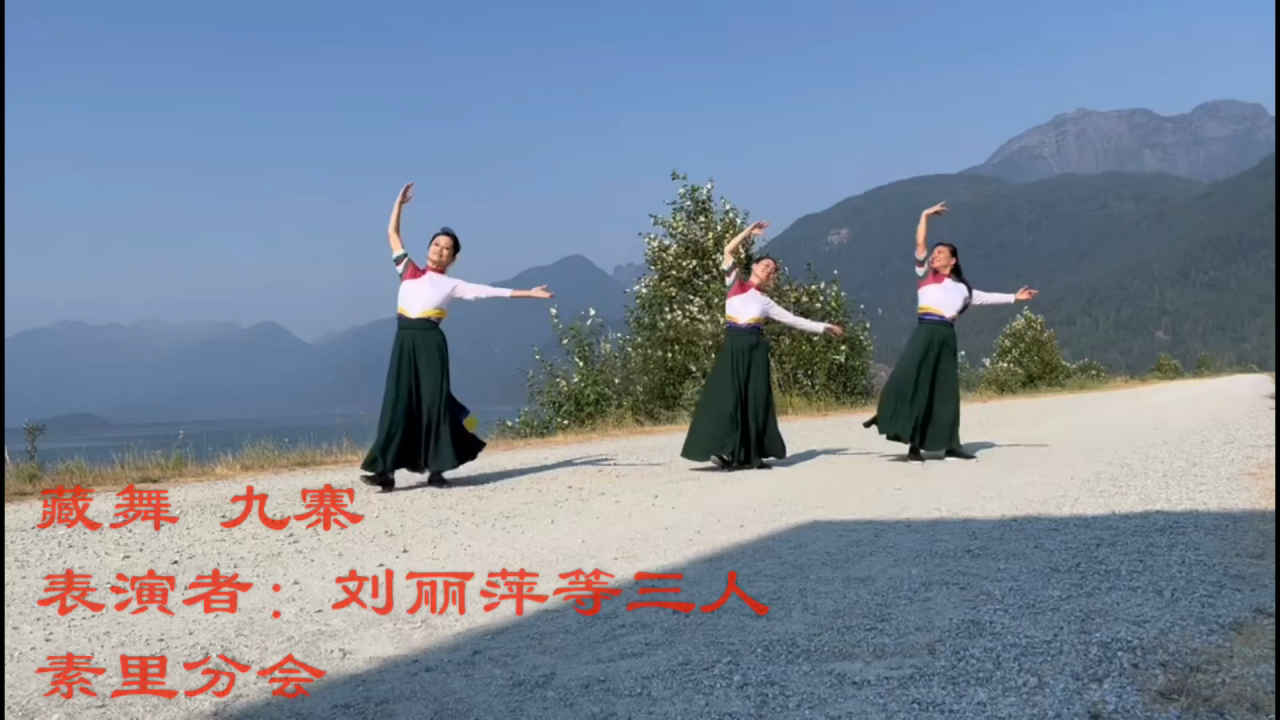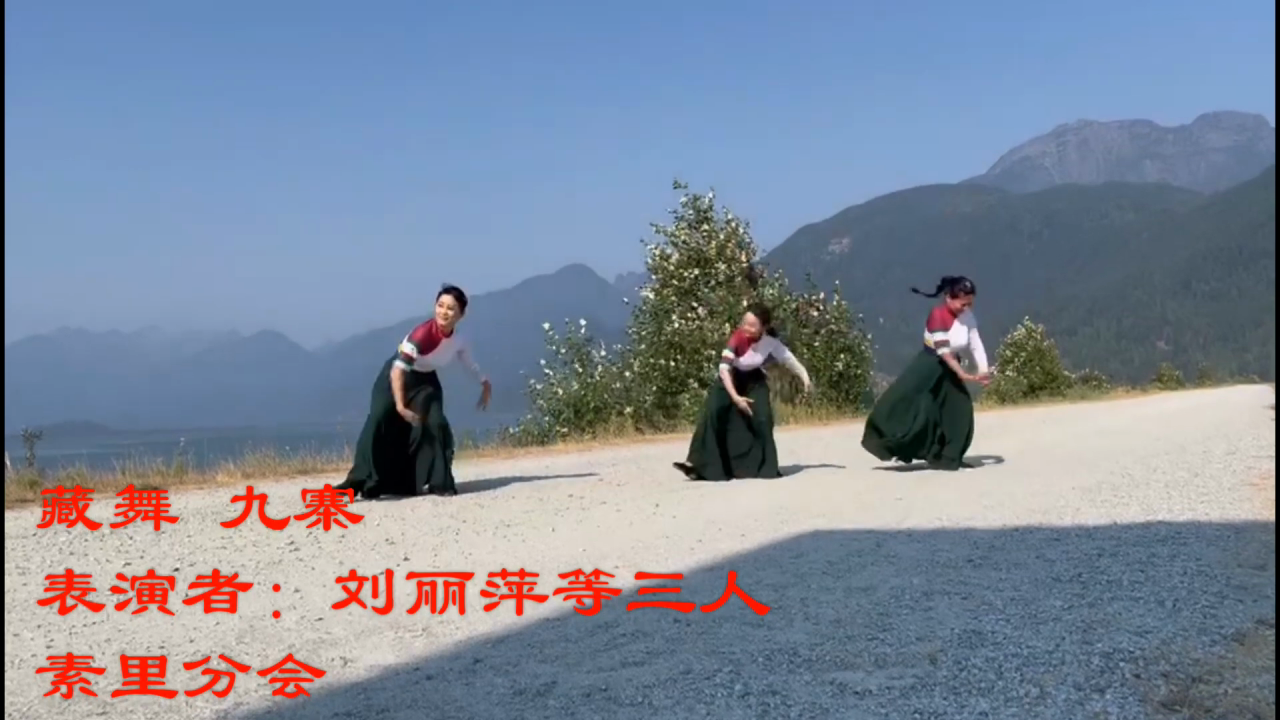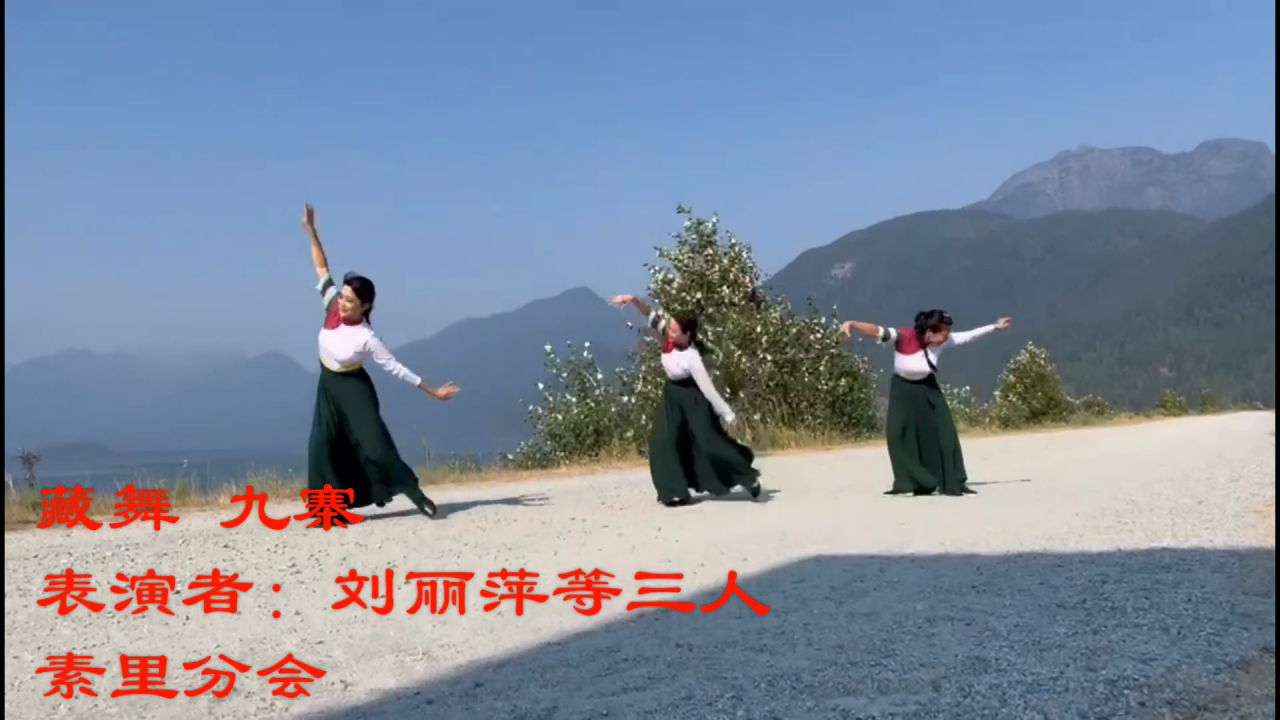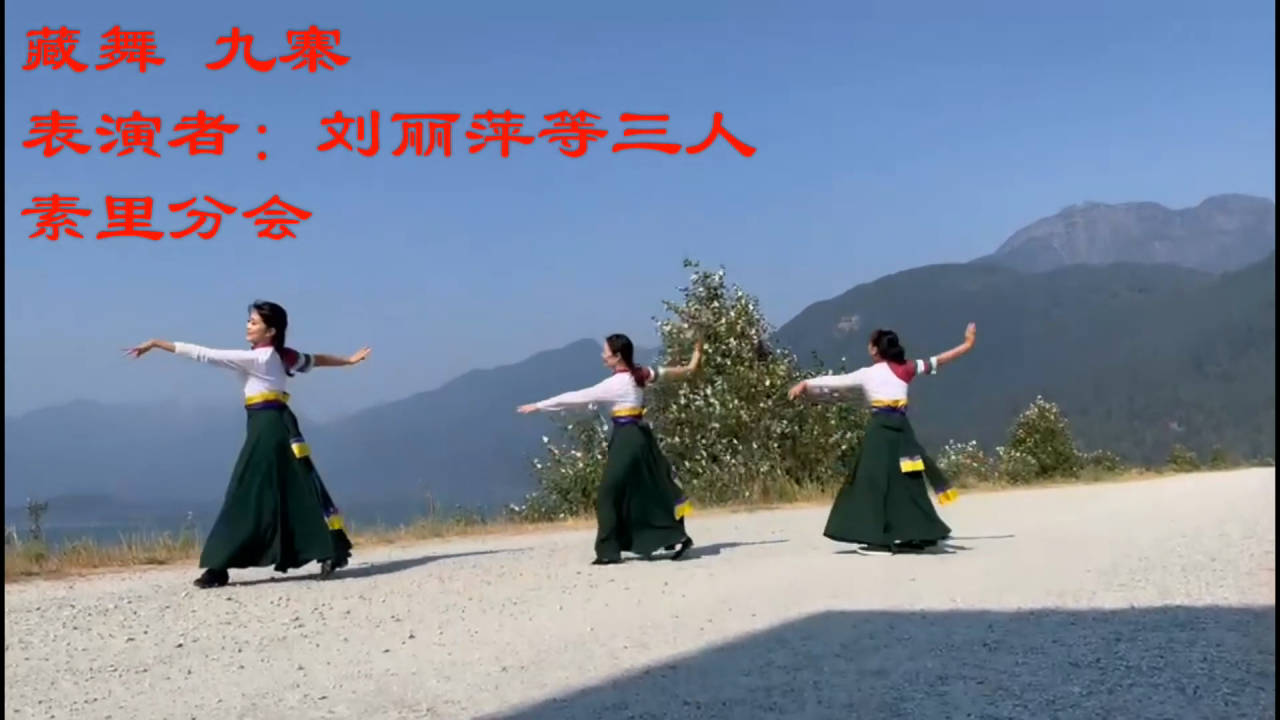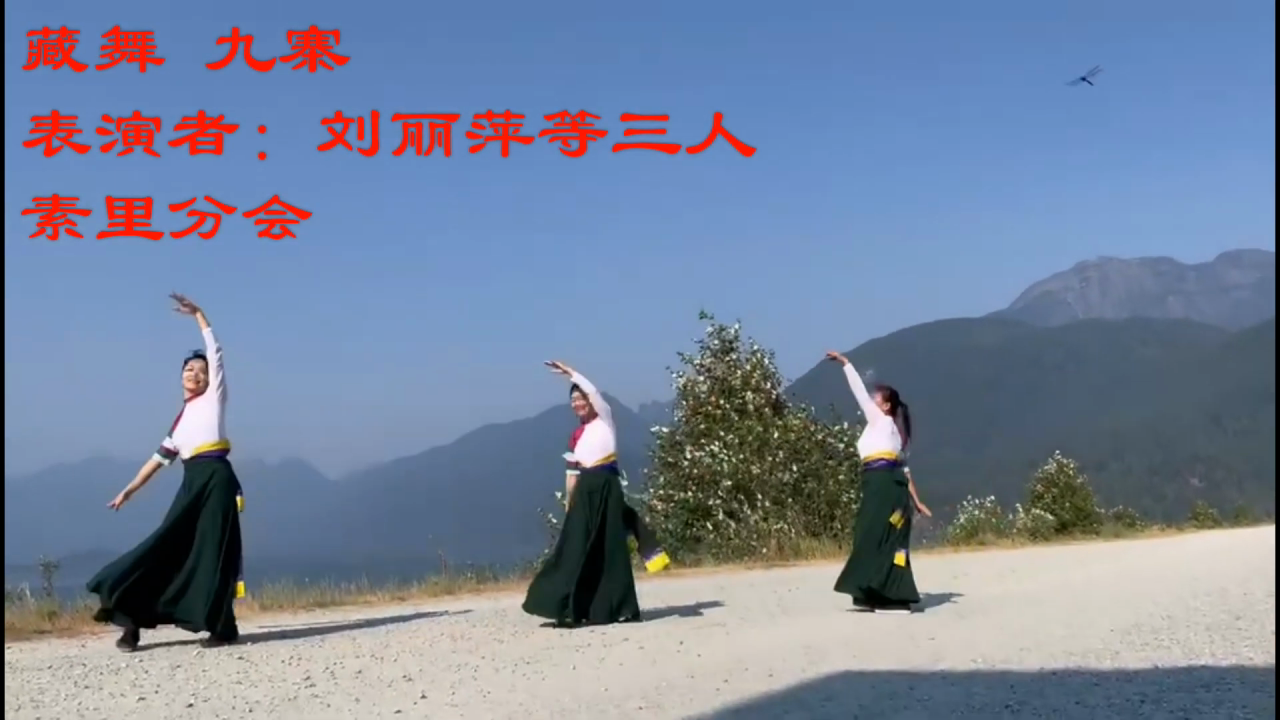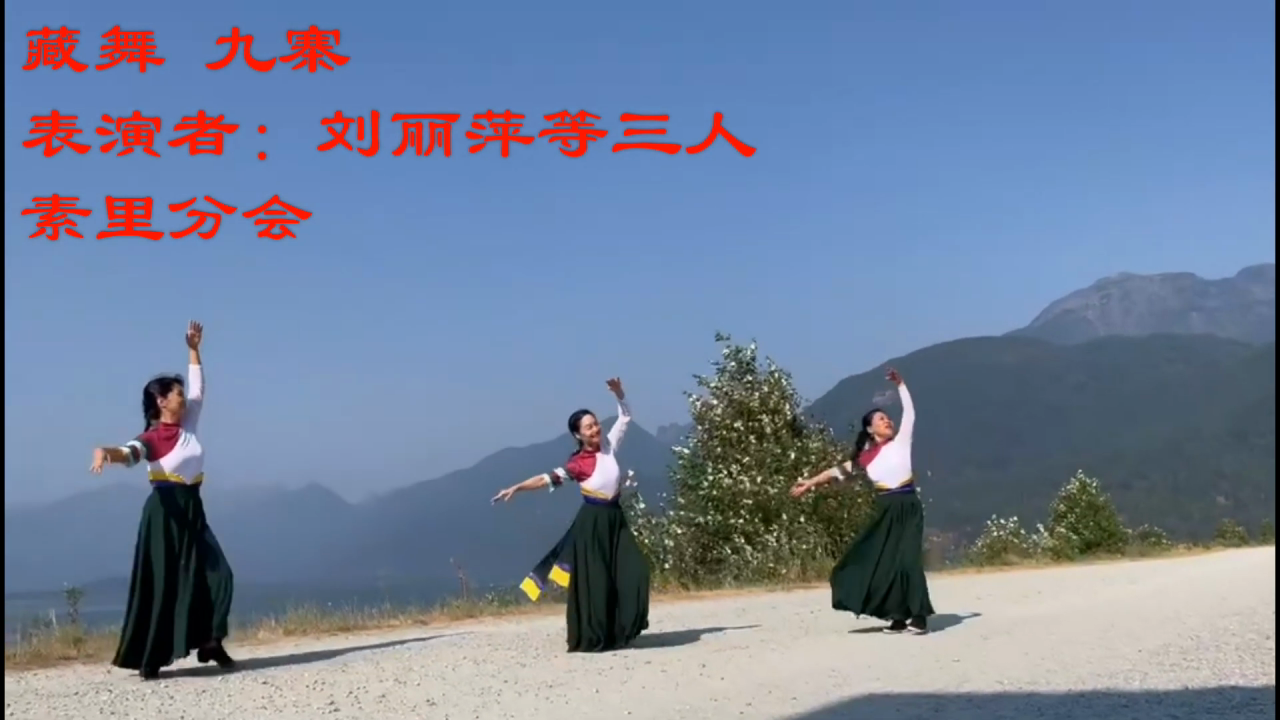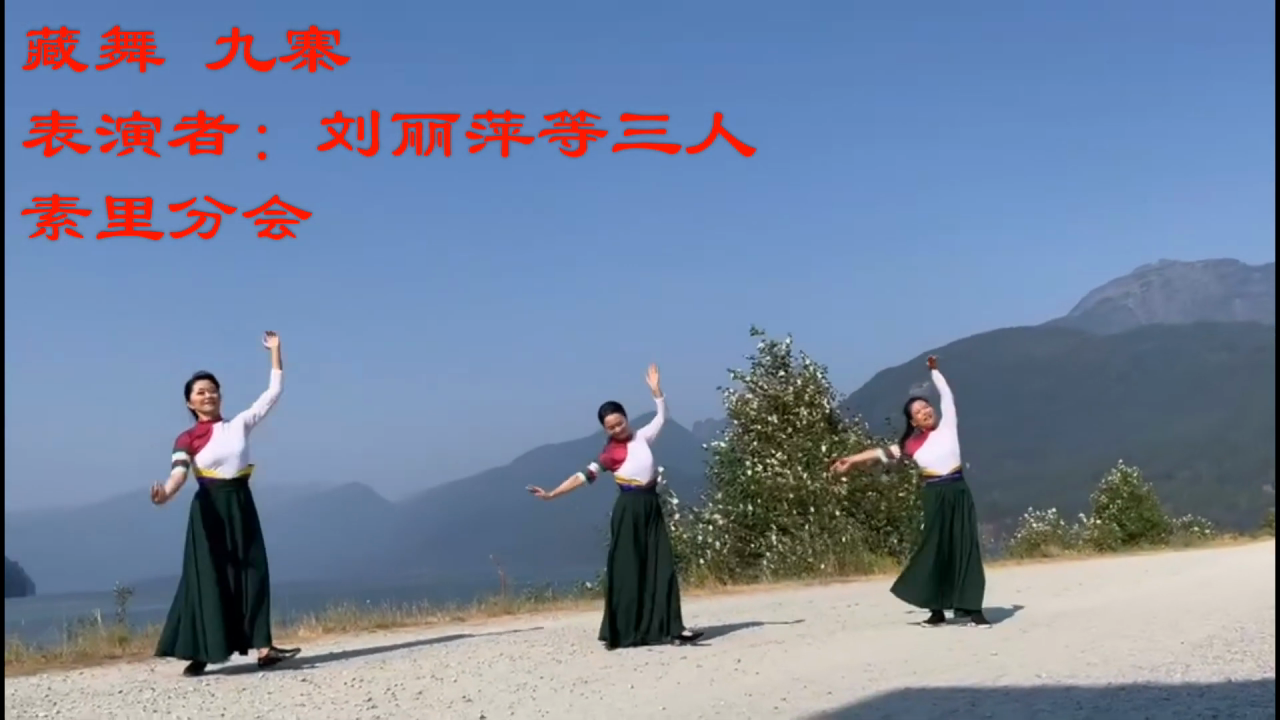
dt=0.7s
person 1, frame 1
left shoulder: (452, 285)
right shoulder: (408, 270)
left elbow: (487, 291)
right elbow: (392, 233)
left wrist: (527, 293)
right wrist: (401, 200)
left hip: (431, 343)
right hip: (404, 342)
left knee: (434, 403)
right knee: (397, 404)
left ankle: (435, 469)
right ankle: (384, 470)
person 1, frame 2
left shoulder: (459, 342)
right shoulder: (422, 333)
left elbow: (469, 365)
right elbow: (399, 369)
left wrist: (485, 384)
right wrist: (400, 405)
left hip: (425, 383)
right hip: (395, 379)
left knee: (436, 425)
right knee: (378, 422)
left ankle: (438, 481)
right ankle: (362, 481)
person 1, frame 3
left shoulder: (366, 338)
right shoulder: (333, 309)
left elbow: (395, 368)
right elbow: (322, 269)
left wrist: (431, 391)
right wrist: (311, 230)
left hip: (354, 388)
right hip: (328, 384)
left knee: (373, 445)
right knee: (322, 447)
left ankle: (415, 493)
person 1, frame 4
left shoulder: (254, 358)
right shoulder: (283, 355)
left elbow: (205, 355)
right elbow: (313, 360)
left wrist: (157, 343)
right wrist: (348, 360)
left hip: (265, 426)
right hip: (278, 425)
left knee: (247, 495)
right knee: (297, 492)
left ankle: (218, 567)
right ankle: (333, 551)
person 1, frame 5
left shoulder: (213, 399)
right shoulder: (180, 420)
left elbow: (215, 355)
right elbow: (160, 458)
left wrist: (198, 315)
right wrist: (129, 489)
left hip: (217, 479)
right hip: (192, 484)
left knee: (211, 553)
right knee: (166, 549)
left ankle: (223, 627)
right ankle: (135, 620)
person 1, frame 6
left shoulder: (188, 427)
right shoulder: (151, 439)
left elbow: (196, 387)
right elbow: (124, 453)
left wrist: (194, 349)
right wrist: (103, 451)
left hip: (192, 509)
right hip: (165, 510)
left knee: (213, 576)
right knee: (162, 581)
left ankle: (209, 643)
right ankle: (153, 658)
person 1, frame 7
left shoulder: (239, 425)
right shoulder: (188, 438)
left elbow: (270, 396)
right elbow: (179, 472)
left wrist: (275, 354)
right wrist: (165, 494)
left hip: (241, 506)
right hip: (208, 508)
left knee: (250, 574)
right knee: (208, 577)
left ankle: (262, 648)
right ankle: (202, 653)
person 2, frame 1
left shoulder: (765, 302)
right shoulder: (735, 284)
left elbow: (793, 320)
right elbow: (728, 251)
left wrist: (823, 327)
right wrist: (749, 231)
left hip: (755, 349)
right hip: (733, 347)
left knee: (756, 400)
right knee: (729, 398)
left ankle: (751, 454)
right ankle: (727, 452)
person 2, frame 2
left shoulder: (771, 342)
right shoulder: (736, 338)
left elbow: (788, 358)
right elbow: (724, 368)
left wrist: (803, 375)
right wrist: (735, 397)
left hip: (754, 383)
right hip: (731, 380)
left knee: (761, 420)
right knee: (713, 414)
left ankle: (764, 468)
right ankle: (696, 463)
person 2, frame 3
left shoulder: (692, 358)
right shoulder: (669, 338)
left elbow: (708, 389)
right elbow: (651, 314)
left wrist: (727, 415)
right wrist: (633, 300)
left hip: (692, 396)
right hip: (672, 393)
left knee: (709, 443)
right knee: (662, 443)
left ankle: (748, 477)
right ankle: (677, 492)
person 2, frame 4
left shoulder: (613, 385)
right shoulder: (639, 374)
left elbow: (577, 397)
right elbow: (663, 373)
left wrist: (540, 405)
right wrist: (690, 368)
left hip: (626, 438)
right hip: (640, 437)
left knee: (610, 495)
right knee: (649, 492)
left ankle: (610, 552)
right ankle: (677, 538)
person 2, frame 5
left shoulder: (605, 420)
right shoulder: (578, 436)
left elbow: (592, 391)
right elbow: (574, 471)
left wrist: (569, 372)
right wrist: (568, 503)
left hip: (606, 487)
right hip: (586, 490)
left knee: (611, 549)
right knee: (575, 549)
left ankle: (624, 608)
right ankle: (569, 609)
person 2, frame 6
left shoulder: (609, 446)
right shoulder: (577, 463)
left elbow: (625, 417)
right elbow: (547, 479)
left wrist: (619, 393)
right wrist: (516, 488)
left hip: (615, 518)
right hip: (592, 520)
left knee: (635, 570)
right knee: (595, 580)
left ankle: (623, 629)
right ankle: (592, 638)
person 2, frame 7
left shoulder: (642, 436)
right shoulder: (609, 454)
left elbow: (661, 418)
right elbow: (582, 476)
left wrist: (656, 390)
right wrist: (553, 493)
left hip: (652, 507)
right hip: (629, 510)
left knee: (662, 566)
right knee: (627, 568)
left ankle: (672, 627)
right ankle: (627, 632)
person 3, frame 1
left shoulder: (961, 288)
right shoulder: (925, 275)
left elbow: (985, 298)
right elbow: (920, 245)
left wrist: (1014, 297)
right wrist: (925, 215)
left hip: (946, 338)
right hip: (925, 334)
left knee: (946, 391)
right knee: (913, 382)
left ankle: (949, 446)
right ankle: (914, 445)
person 3, frame 2
left shoulder: (968, 316)
right shoulder: (938, 316)
left elbow: (976, 344)
right elbow: (943, 352)
left wrist: (982, 369)
right wrist: (963, 375)
left hip: (950, 369)
right hip: (929, 364)
left knee: (961, 409)
right knee: (904, 399)
left ankle: (950, 458)
person 3, frame 3
left shoulder: (942, 341)
right shoulder: (905, 338)
left elbow: (967, 336)
right elbow: (877, 331)
left wrist: (994, 327)
right wrist: (851, 324)
left hip: (926, 392)
right hip: (902, 390)
left knee: (944, 432)
right knee: (898, 435)
left ankle: (954, 483)
right ankle: (909, 482)
person 3, frame 4
left shoulder: (868, 373)
right shoulder: (906, 368)
left elbow: (837, 381)
right elbow: (936, 361)
left wrist: (806, 384)
right wrist: (966, 345)
left hip: (880, 428)
right hip: (901, 427)
left knee: (873, 480)
right knee: (906, 482)
left ankle: (879, 538)
right ankle: (916, 537)
person 3, frame 5
left shoulder: (880, 420)
right shoulder: (894, 430)
left elbow: (860, 391)
right elbow: (902, 467)
left wrist: (845, 362)
right wrist: (915, 501)
left hip: (883, 482)
right hip: (884, 484)
left knee: (876, 537)
right knee: (884, 538)
left ankle: (891, 597)
right ankle: (894, 597)
person 3, frame 6
left shoulder: (901, 442)
right shoulder: (865, 456)
left elbow: (909, 412)
right elbow: (839, 471)
left wrist: (900, 384)
right wrist: (809, 484)
left hip: (907, 506)
right hip: (886, 509)
left knee: (907, 558)
right knee: (881, 560)
left ankle: (918, 615)
right ankle: (900, 616)
person 3, frame 7
left shoulder: (947, 426)
right shoulder: (912, 443)
left elbow: (946, 393)
right elbow: (883, 453)
left wrist: (934, 370)
right wrist: (851, 460)
left hip: (958, 492)
right hip: (935, 495)
left knee: (966, 548)
right knee: (935, 549)
left ankle: (974, 611)
right ankle: (937, 610)
